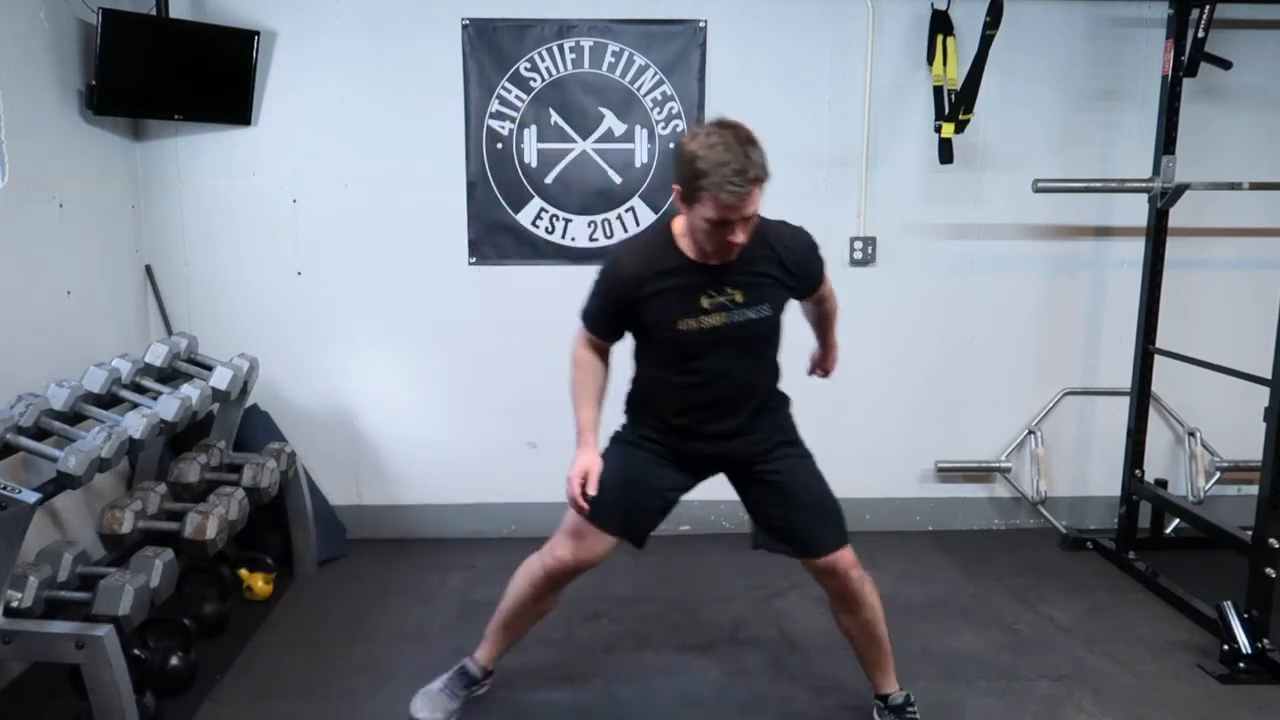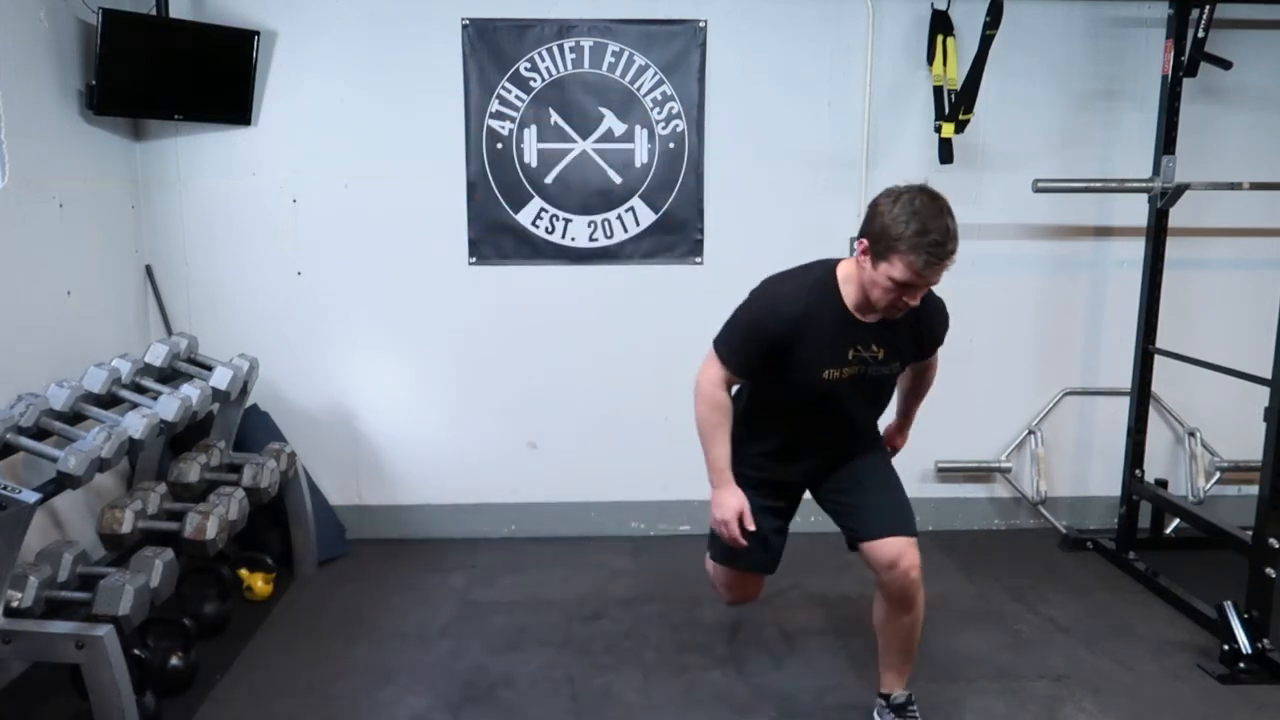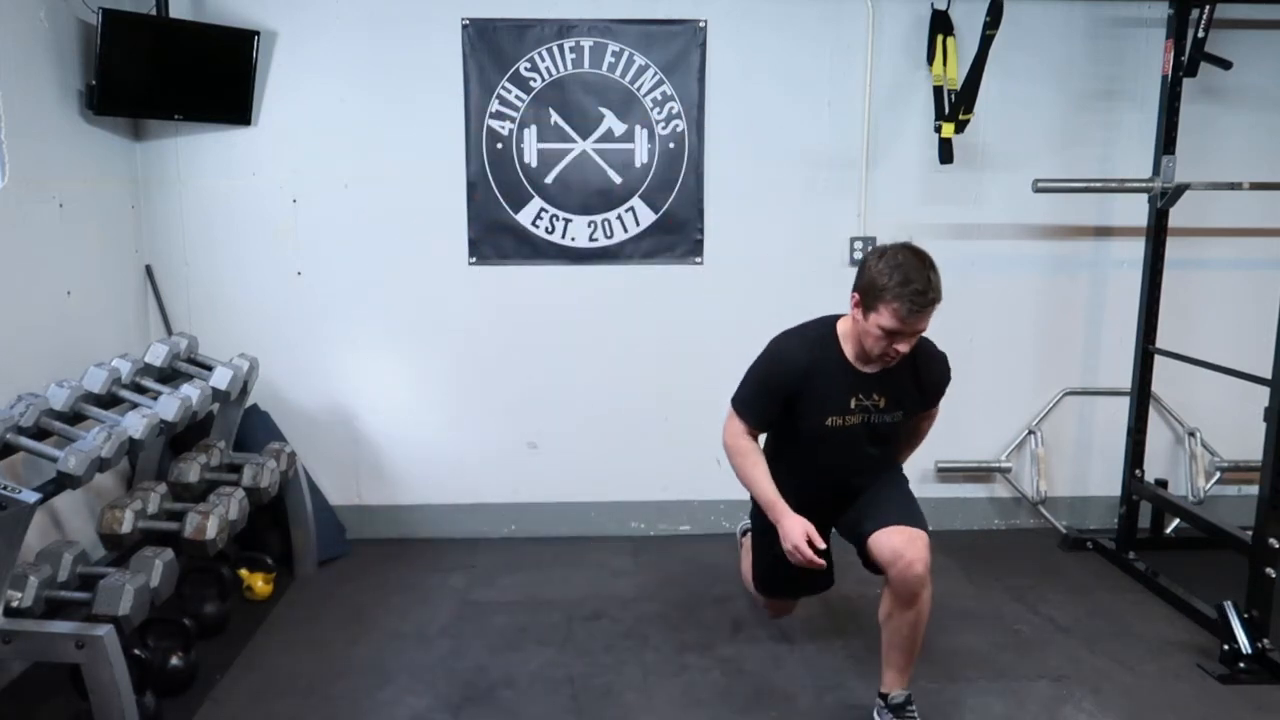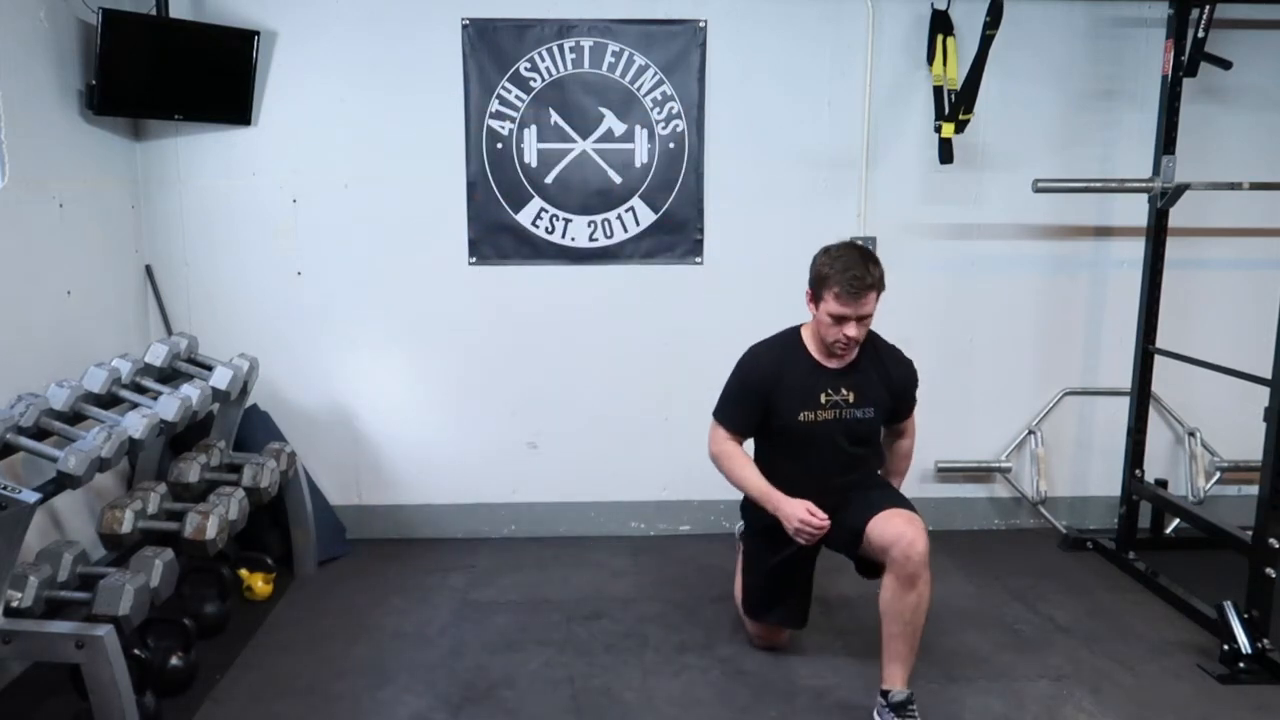
dt=0.3s
person 1, frame 1
left shoulder: (788, 249)
right shoulder: (634, 266)
left elbow: (818, 295)
right elbow: (590, 350)
left wrist: (828, 347)
right wrist: (586, 446)
left hip: (761, 432)
right hip: (660, 434)
left knee: (838, 565)
right knee: (569, 552)
right ankle: (475, 669)
person 1, frame 2
left shoulder: (927, 316)
right shoulder: (784, 302)
right elbow: (713, 382)
left wrist: (904, 423)
right wrist: (723, 484)
left hip: (851, 449)
right hip: (762, 452)
left knee: (902, 568)
right knee: (736, 588)
right ankle: (733, 557)
person 1, frame 3
left shoulder: (928, 365)
right shoulder: (793, 356)
right elbow: (737, 435)
right wrist: (781, 518)
left hip: (872, 485)
right hip: (791, 494)
left knee: (911, 562)
right knee: (775, 600)
right ankle: (754, 535)
person 1, frame 4
left shoulder: (893, 367)
right shoulder: (765, 364)
left elbow: (902, 434)
right elbow: (722, 444)
left wrist: (887, 496)
right wrist: (779, 506)
left hip: (857, 493)
right hip: (780, 506)
left knee: (910, 544)
right knee: (766, 637)
right ankle: (749, 543)
